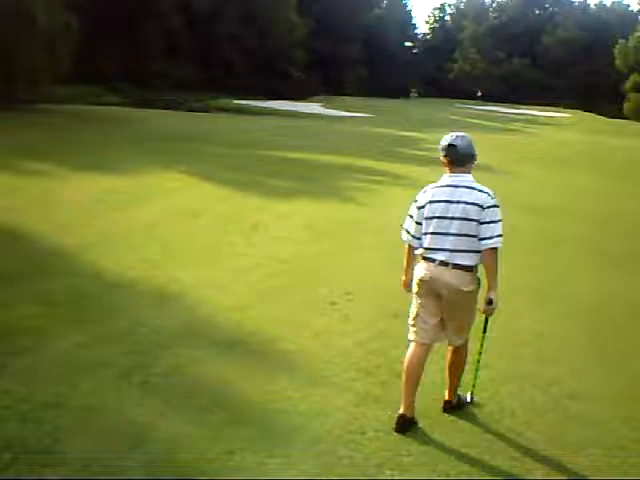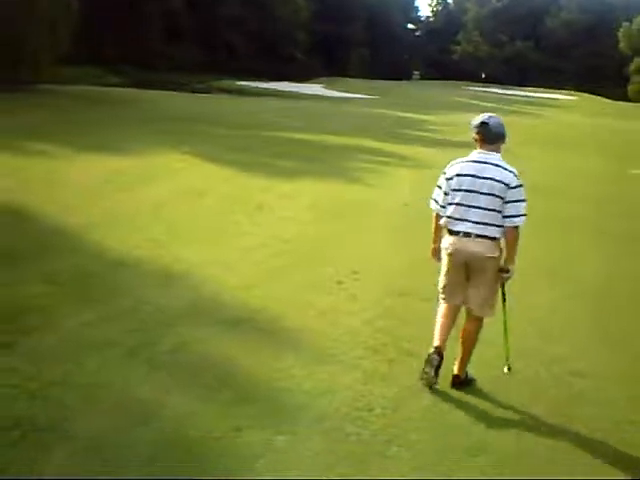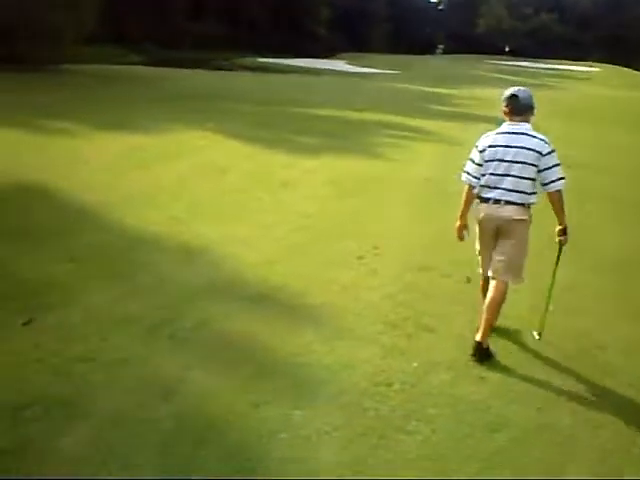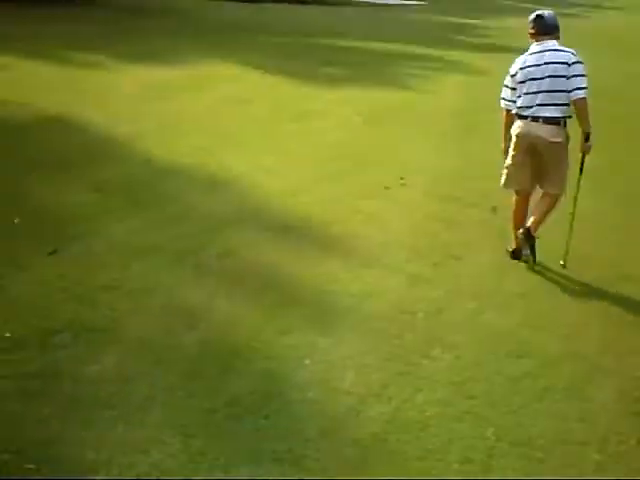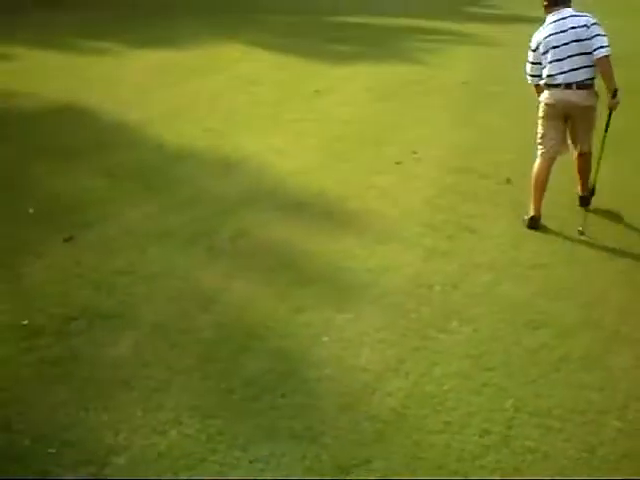
dt=0.3s
person 1, frame 1
left shoulder: (427, 194)
right shoulder: (485, 198)
left elbow: (412, 241)
right elbow: (489, 249)
left wrist: (407, 272)
right wrist: (492, 290)
left hip: (427, 272)
right hip: (462, 278)
left knee: (419, 342)
right knee: (459, 341)
left ankle: (406, 412)
right ankle: (451, 398)
person 1, frame 2
left shoulder: (454, 167)
right shoulder: (509, 176)
left elbow: (439, 212)
right elbow: (512, 226)
left wrist: (436, 242)
right wrist: (509, 261)
left hip: (453, 243)
right hip: (486, 249)
left knee: (449, 301)
right knee: (476, 313)
left ankle: (437, 350)
right ankle: (460, 373)
person 1, frame 3
left shoulder: (487, 140)
right shoulder: (541, 144)
left elbow: (470, 184)
right elbow: (554, 188)
left wrist: (462, 217)
right wrist: (562, 224)
left hip: (486, 211)
right hip: (516, 215)
left knee: (489, 271)
right knee: (502, 279)
left ankle: (487, 323)
right ankle: (481, 341)
person 1, frame 4
left shoulder: (520, 63)
right shoulder: (570, 58)
left elbow: (508, 108)
right elbow: (579, 99)
left wrist: (507, 139)
right wrist: (586, 134)
left hip: (523, 129)
right hip: (553, 132)
left knee: (522, 191)
right knee: (553, 190)
left ankle: (517, 245)
right ankle: (529, 230)
person 1, frame 5
left shoulder: (540, 34)
right shoulder: (588, 22)
left elbow: (535, 79)
right elbow: (602, 57)
left wrist: (543, 101)
right wrist: (613, 91)
left hip: (553, 96)
right hip: (583, 95)
left knee: (545, 155)
right knee: (583, 147)
left ankle: (534, 213)
right ankle: (584, 193)
